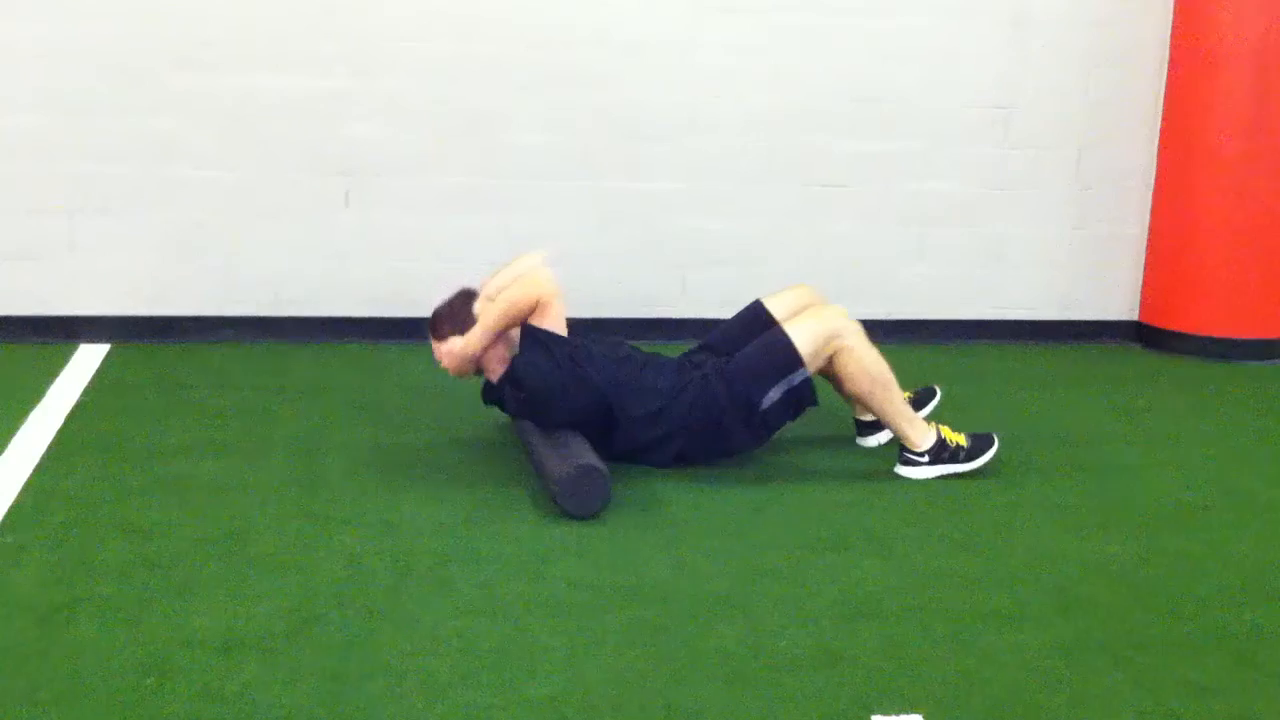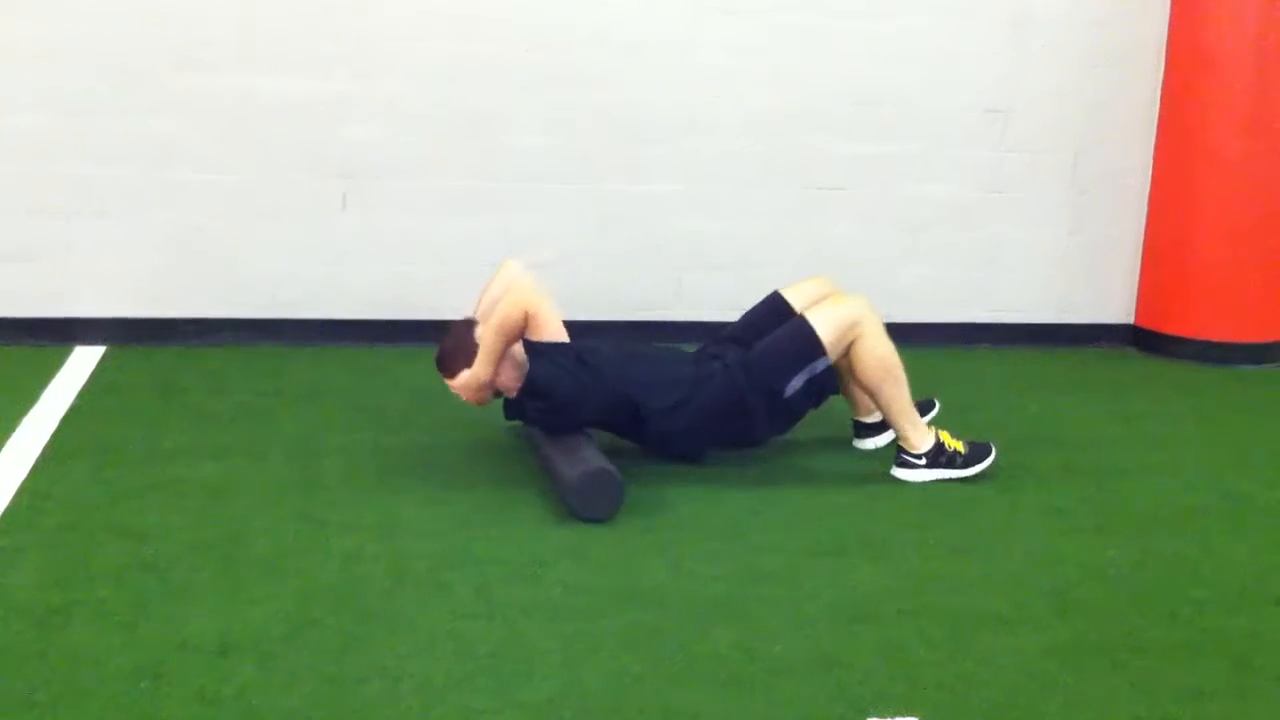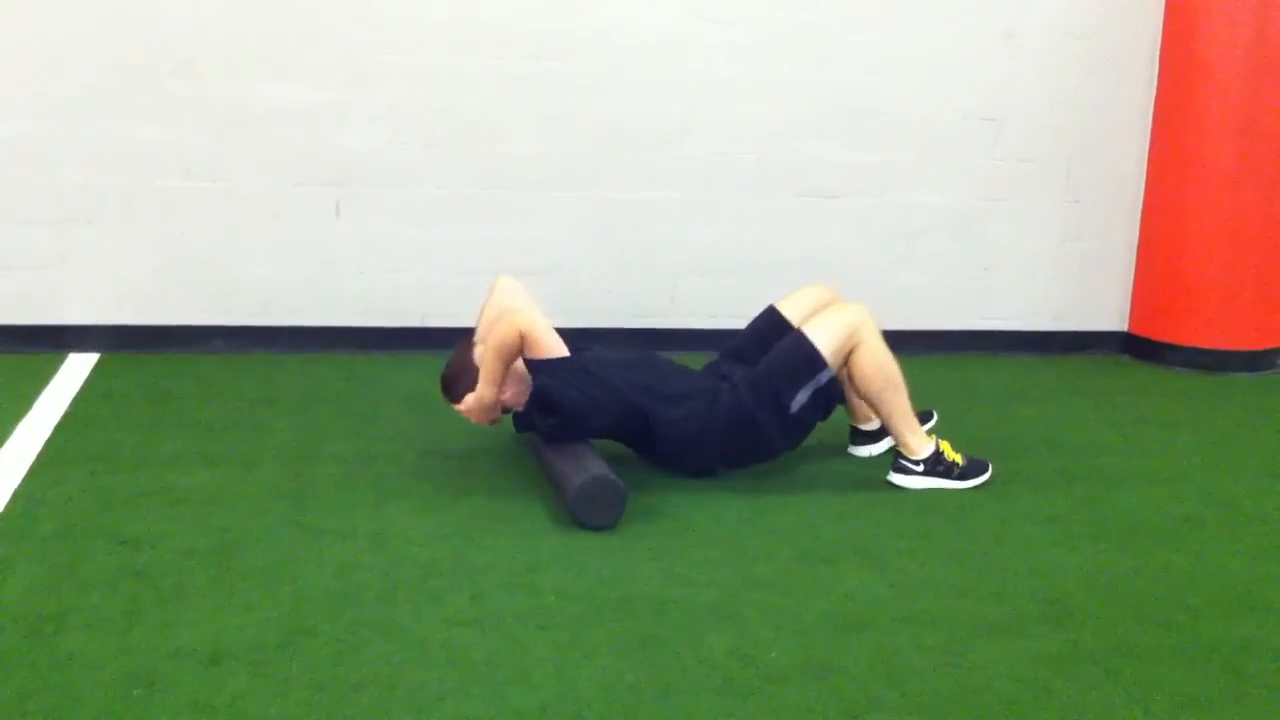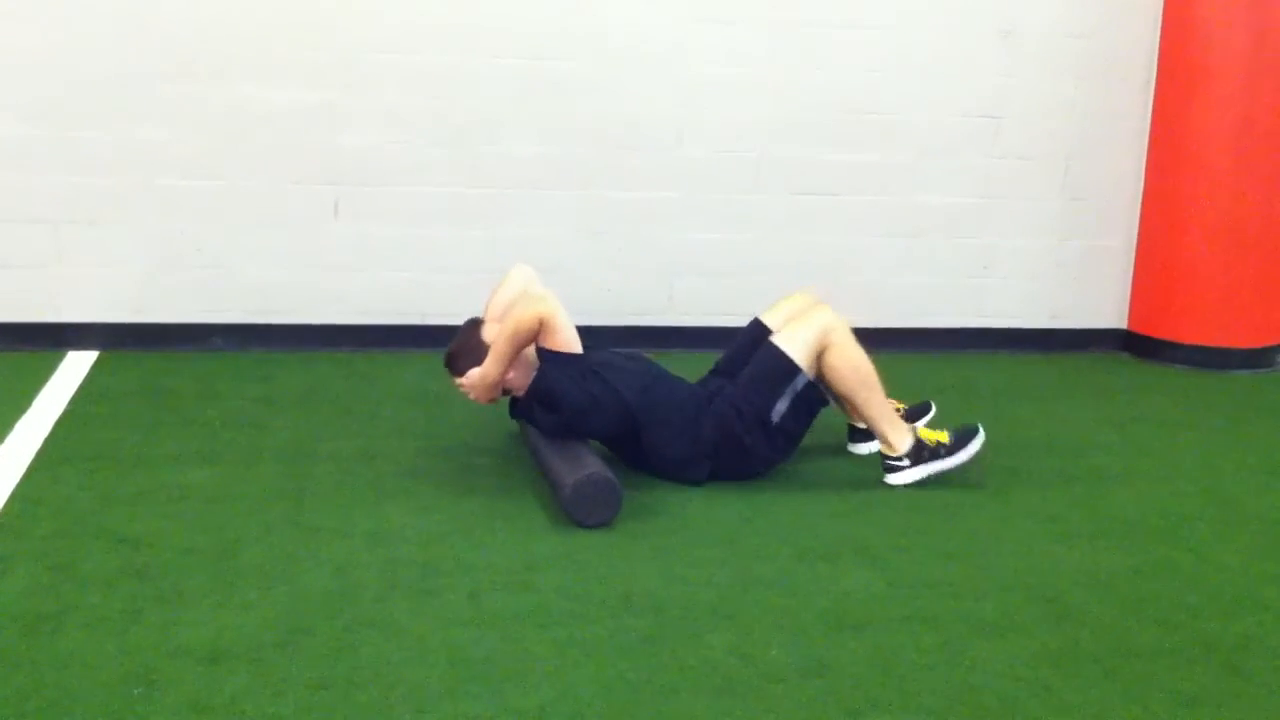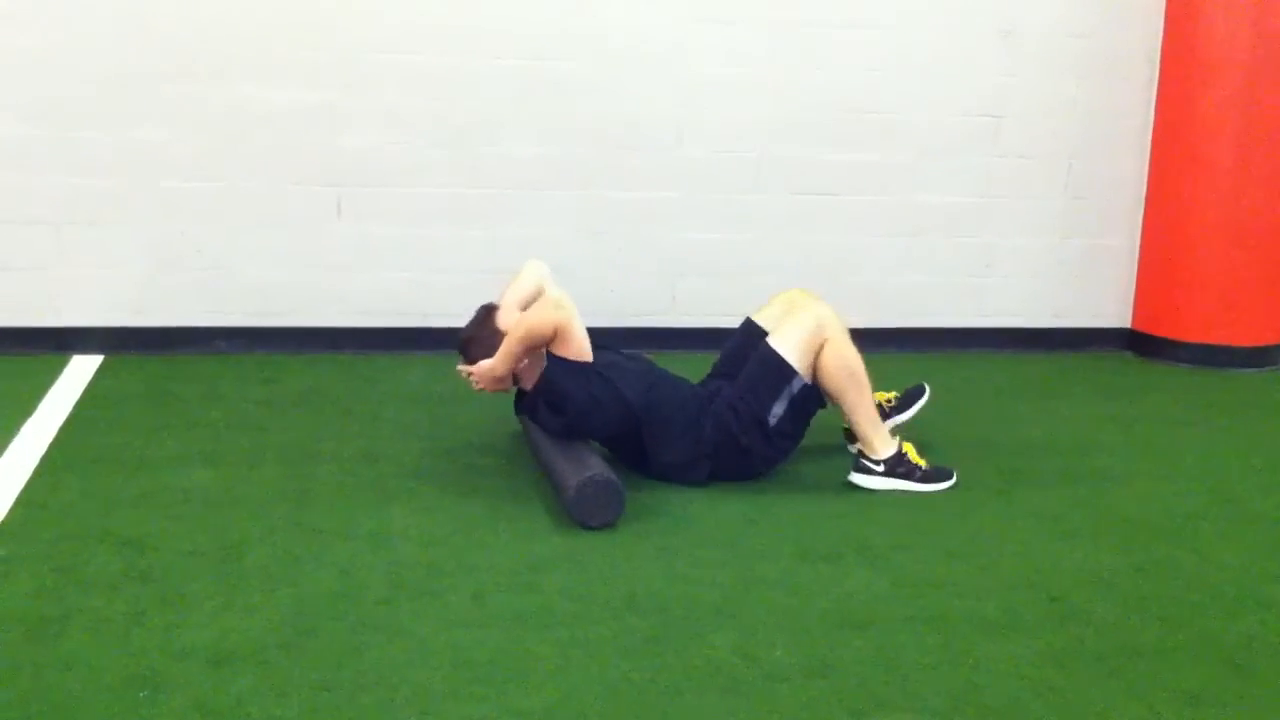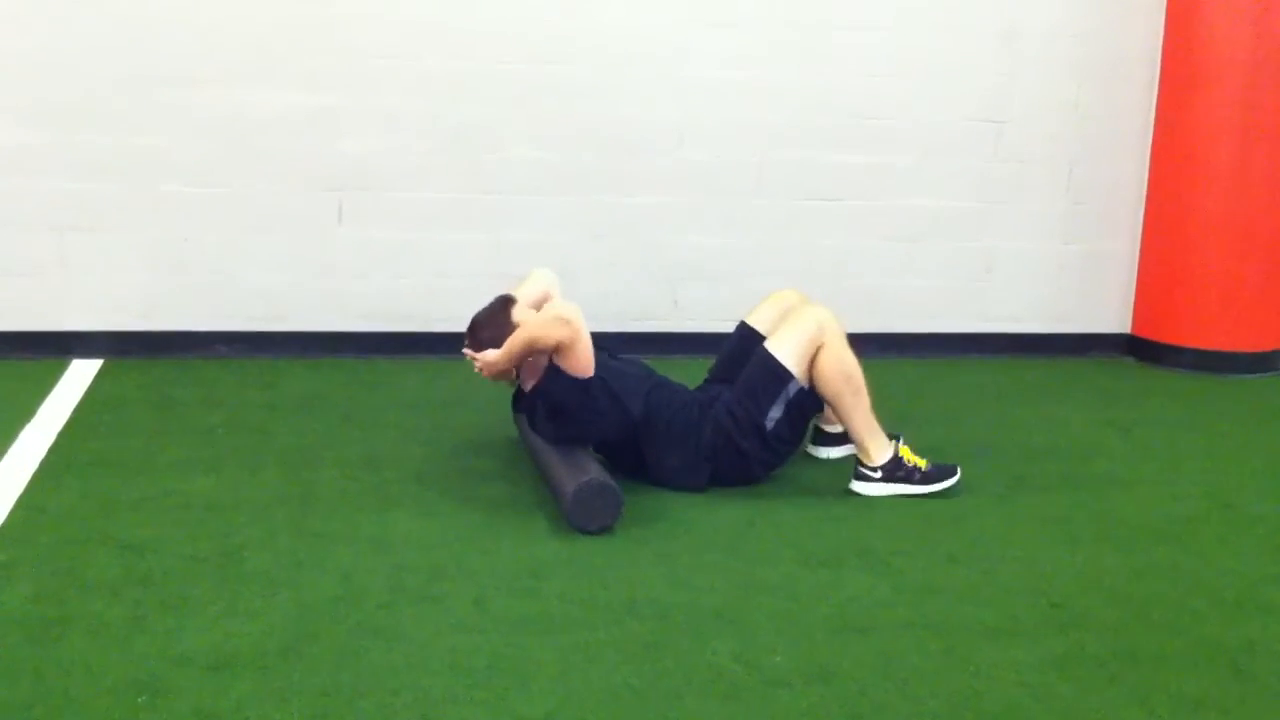
dt=0.3s
person 1, frame 1
left shoulder: (517, 374)
right shoulder: (534, 380)
left elbow: (531, 265)
right elbow: (543, 283)
left wrist: (476, 302)
right wrist: (472, 339)
left hip: (688, 377)
right hip: (706, 415)
left knee: (802, 298)
right knee: (835, 325)
left ankle: (874, 414)
right ankle: (921, 446)
person 1, frame 2
left shoulder: (535, 384)
right shoulder: (550, 393)
left elbow: (513, 274)
right elbow: (524, 298)
left wrist: (472, 335)
right wrist: (480, 373)
left hip: (711, 368)
right hip: (730, 400)
left knee: (821, 290)
right knee: (856, 313)
left ankle: (871, 420)
right ankle: (919, 450)
person 1, frame 3
left shoulder: (544, 395)
right shoulder: (556, 402)
left elbow: (507, 289)
right elbow: (516, 318)
left wrist: (474, 355)
right wrist: (483, 394)
left hip: (717, 386)
right hip: (738, 417)
left knee: (821, 298)
right knee: (855, 322)
left ankle: (868, 427)
right ankle: (918, 456)
person 1, frame 4
left shoulder: (538, 389)
right shoulder: (557, 394)
left elbow: (521, 278)
right elbow: (543, 306)
left wrist: (483, 334)
right wrist: (490, 371)
left hip: (708, 404)
right hip: (729, 437)
left knee: (804, 304)
right knee: (824, 323)
left ankle: (869, 422)
right ankle: (904, 450)
person 1, frame 5
left shoulder: (541, 390)
right shoulder: (565, 396)
left elbow: (537, 274)
right elbow: (558, 308)
left wrist: (493, 327)
right wrist: (498, 365)
left hip: (708, 403)
right hip: (729, 440)
left knee: (796, 300)
right knee: (818, 319)
left ankle: (862, 413)
right ankle: (880, 457)
person 1, frame 6
left shoulder: (541, 390)
right shoulder: (562, 401)
left elbow: (544, 281)
right elbow: (564, 318)
left wrist: (496, 329)
right wrist: (505, 358)
left hip: (707, 409)
right hip: (725, 444)
left knee: (790, 303)
right knee: (817, 322)
left ankle: (832, 429)
right ankle: (879, 462)
